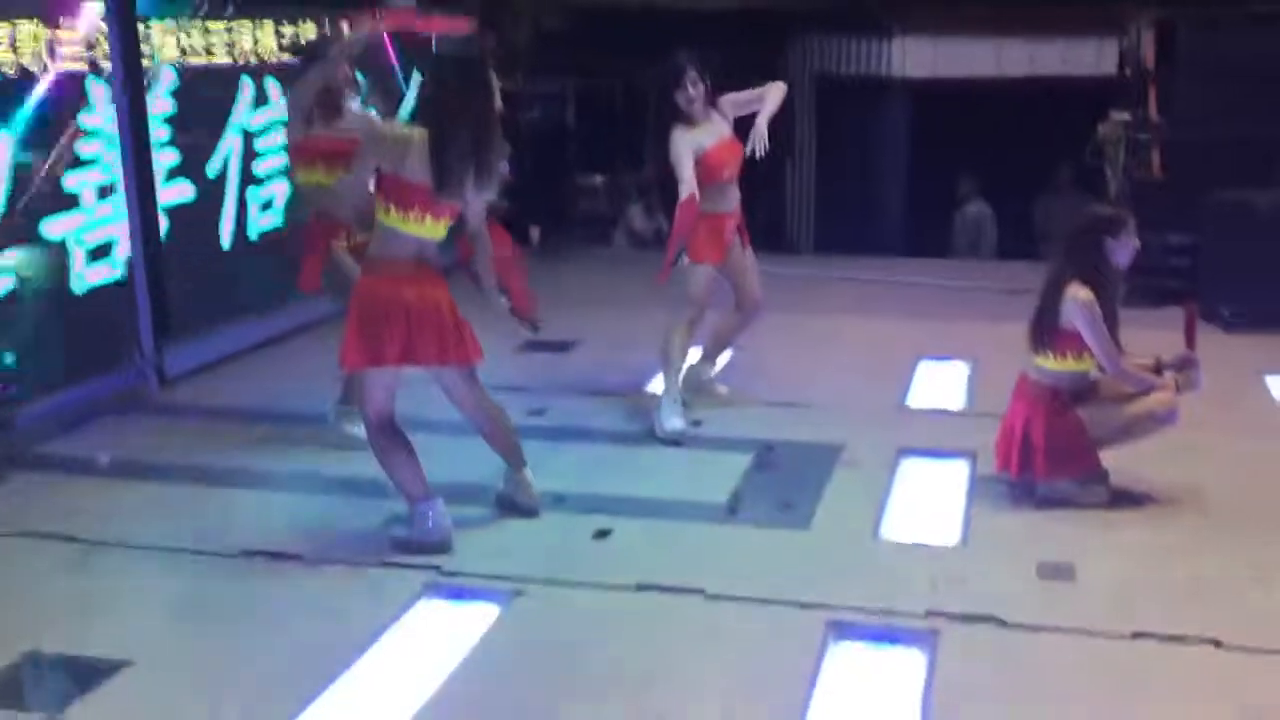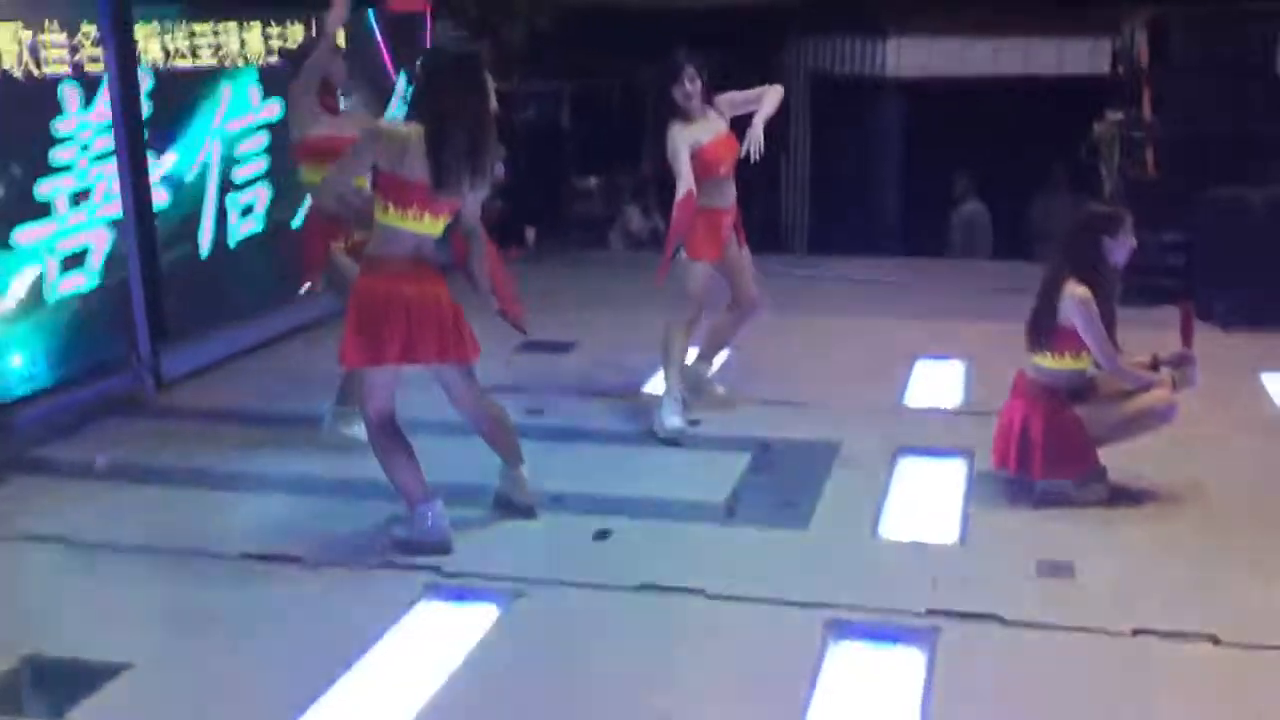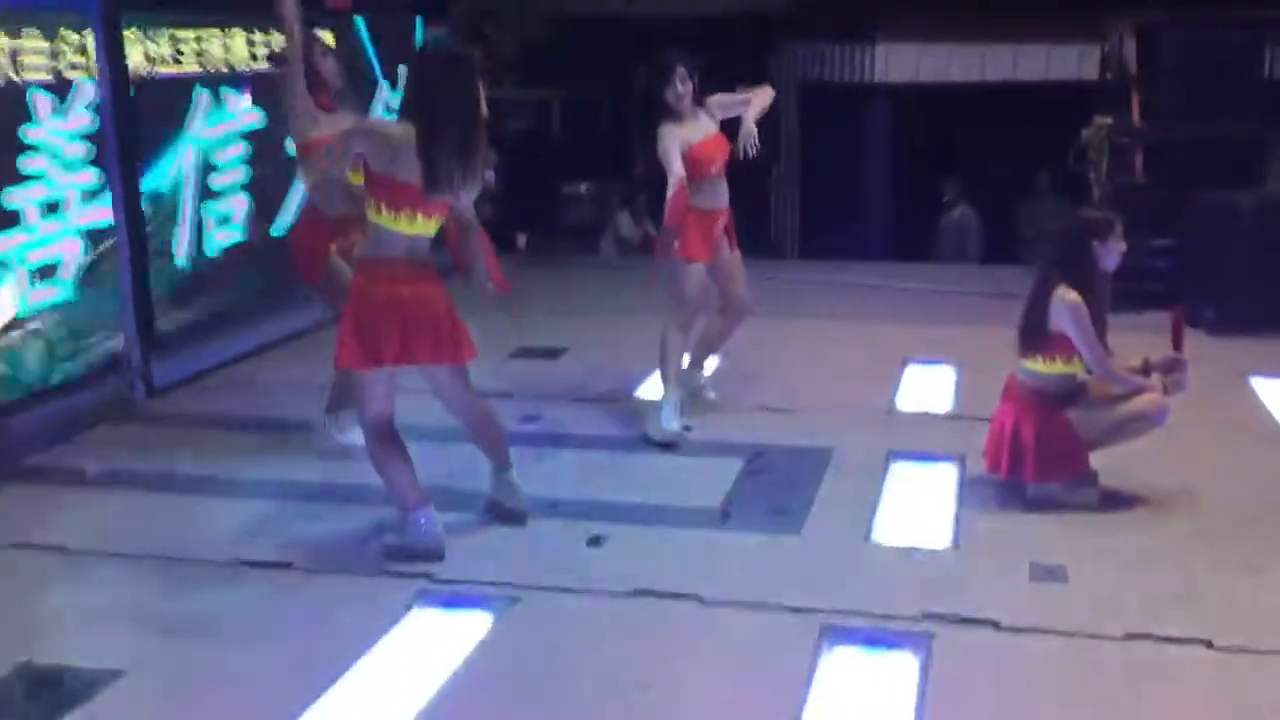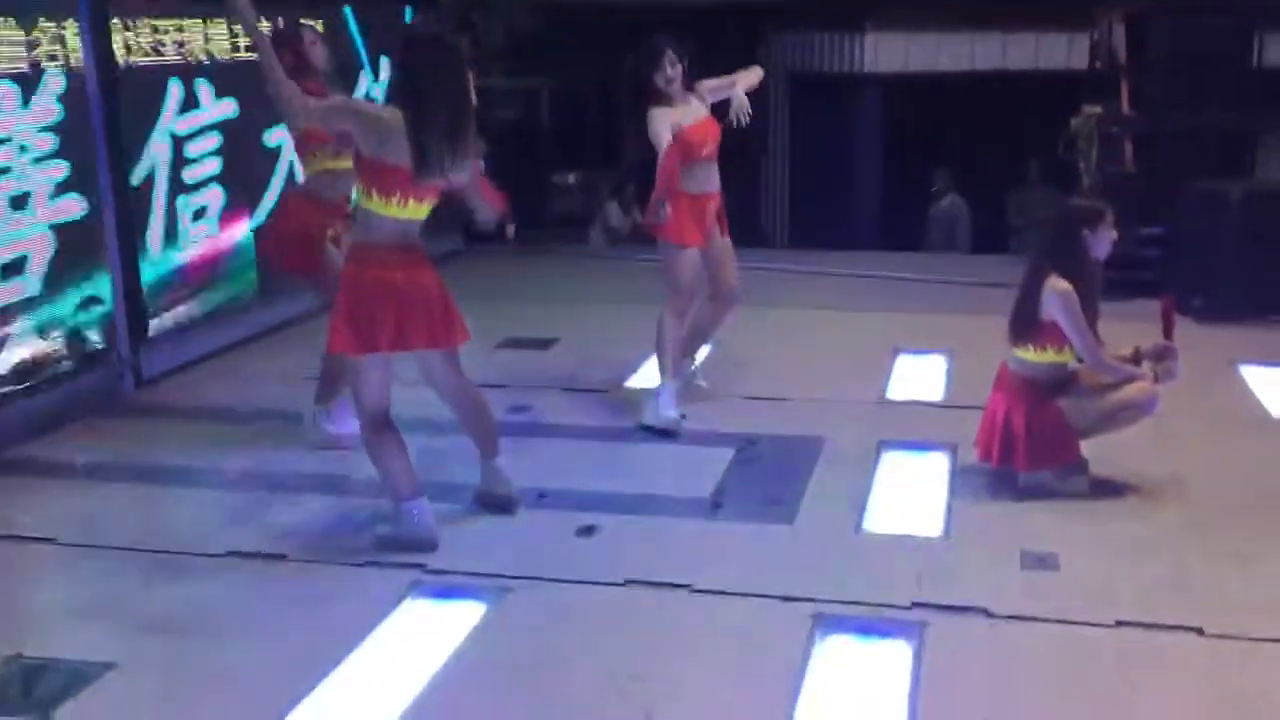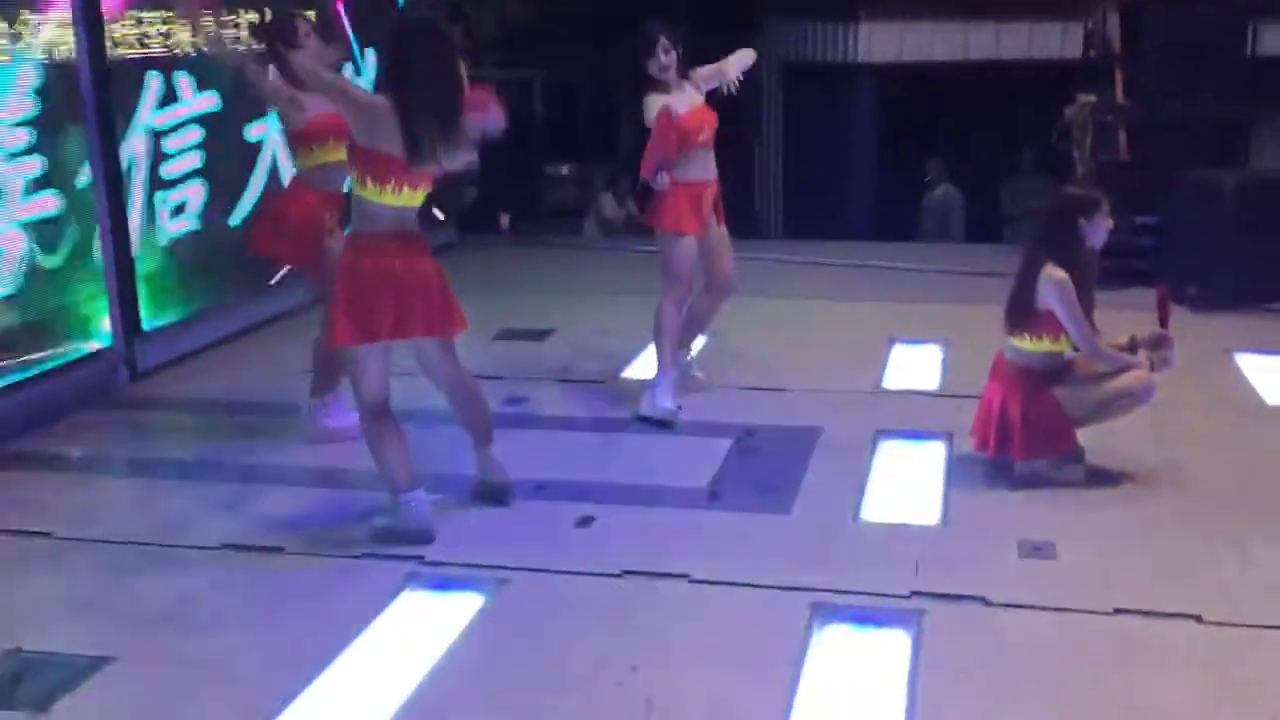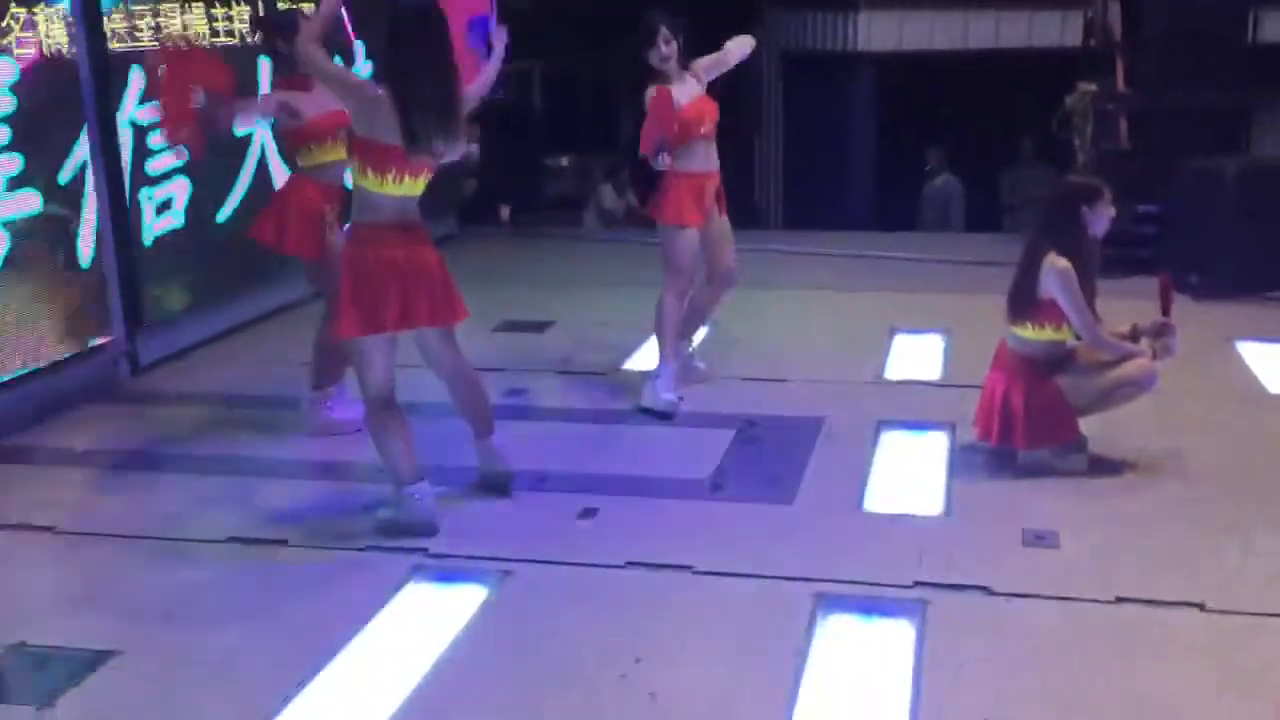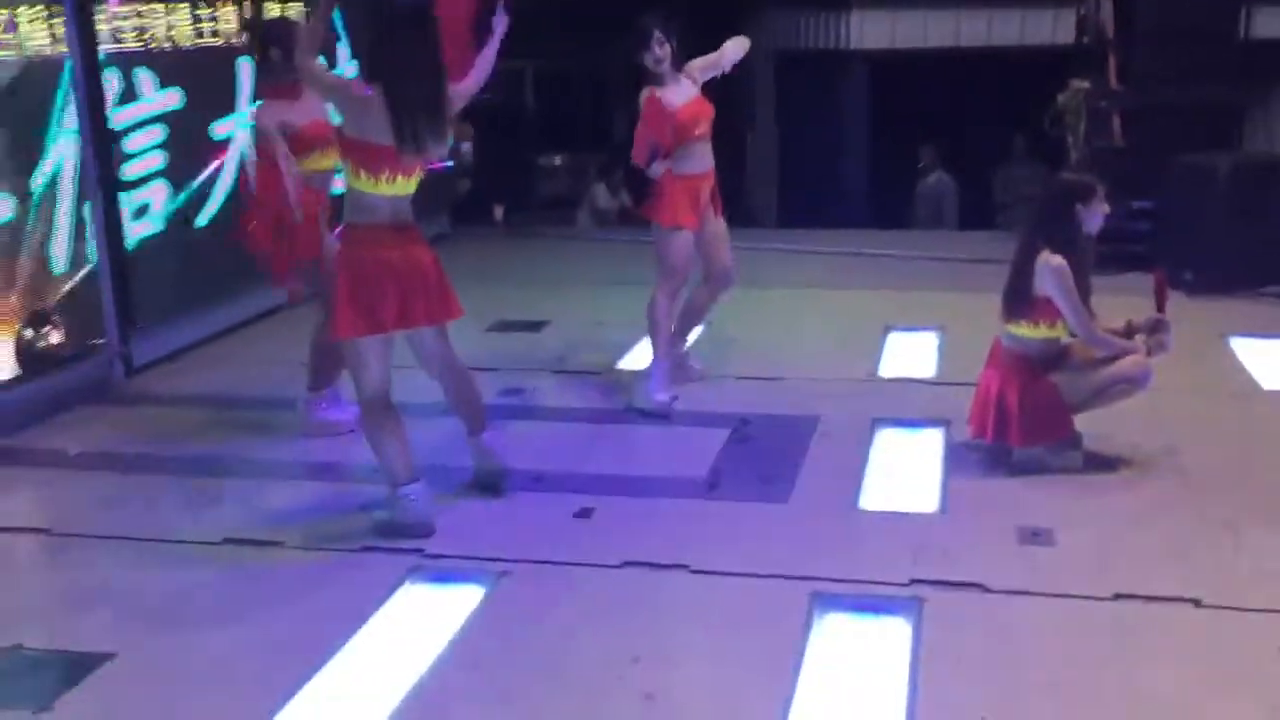
dt=0.1s
person 1, frame 1
left shoulder: (388, 139)
right shoulder: (477, 164)
left elbow: (341, 199)
right elbow: (479, 234)
right wrist: (492, 291)
left hip: (382, 290)
right hip: (431, 292)
left knee: (378, 415)
right knee: (470, 396)
left ankle: (429, 516)
right ankle: (520, 482)
person 1, frame 2
left shoulder: (385, 137)
right shoulder: (472, 161)
left elbow: (329, 194)
right elbow: (473, 232)
right wrist: (488, 292)
left hip: (381, 288)
right hip: (430, 289)
left knee: (379, 416)
right knee: (469, 394)
left ankle: (428, 517)
right ankle: (517, 482)
person 1, frame 3
left shoulder: (377, 138)
right shoulder: (467, 160)
right elbow: (469, 227)
right wrist: (488, 273)
left hip: (377, 291)
right hip: (429, 290)
left knee: (375, 416)
right knee: (461, 396)
left ankle: (422, 525)
right ankle: (508, 490)
person 1, frame 4
left shoulder: (367, 120)
right shoulder: (457, 140)
left elbow: (294, 104)
right elbow: (470, 190)
right wrist: (484, 207)
left hip: (370, 274)
right hip: (418, 275)
left knee: (373, 407)
right knee: (454, 382)
left ankle: (413, 515)
right ankle: (495, 477)
person 1, frame 5
left shoulder: (366, 108)
right shoulder: (451, 121)
left elbow: (298, 62)
right elbow: (472, 141)
left hip: (366, 264)
right hip: (416, 262)
left knee: (372, 398)
right knee: (449, 372)
left ankle: (411, 507)
right ankle: (491, 468)
person 1, frame 6
left shoulder: (366, 98)
right shoulder: (449, 108)
left elbow: (305, 44)
right elbow: (481, 84)
right wrist: (498, 46)
left hip: (370, 255)
right hip: (418, 251)
left knee: (378, 390)
right knee: (450, 362)
left ankle: (415, 500)
right ankle: (492, 458)
person 1, frame 7
left shoulder: (354, 98)
right shoulder: (441, 105)
left elbow: (303, 55)
right elbow: (473, 80)
left hip: (364, 254)
right hip: (412, 251)
left knee: (373, 389)
right knee: (442, 359)
left ankle: (411, 501)
right ankle: (486, 455)
person 2, frame 1
left shoulder: (360, 119)
right shoulder: (302, 110)
right elbow: (328, 65)
right wrist: (362, 34)
left hip: (360, 227)
right hip: (324, 232)
left ankle: (354, 403)
right ankle: (347, 412)
person 2, frame 2
left shoulder: (357, 118)
right shoulder: (302, 107)
right elbow: (315, 61)
left hip: (359, 225)
right hip: (329, 231)
left ankle: (351, 403)
right ankle: (343, 413)
person 2, frame 3
left shoulder: (350, 117)
right shoulder: (300, 111)
right elbow: (293, 63)
left hip: (351, 229)
right hip: (325, 234)
left ankle: (343, 409)
right ankle: (337, 419)
person 2, frame 4
left shoulder: (333, 100)
right shoulder: (292, 100)
right elbow: (269, 57)
left hip: (335, 215)
right hip: (311, 217)
left ankle: (333, 401)
right ankle: (324, 413)
person 2, frame 5
right shoulder: (286, 95)
right elbow: (248, 69)
right wrist: (219, 40)
left hip: (326, 206)
right hip: (306, 209)
left ankle: (328, 395)
right ankle: (322, 407)
person 2, frame 6
left shoulder: (321, 85)
right shoulder: (284, 99)
right elbow: (258, 108)
right wrist: (234, 114)
left hip: (325, 202)
right hip: (308, 204)
left ankle: (328, 391)
right ankle: (322, 402)
person 2, frame 7
left shoulder: (310, 90)
right shoulder: (267, 112)
right elbow: (280, 157)
right wrist: (289, 199)
left hip: (316, 210)
right hip: (298, 214)
left ankle: (324, 392)
right ankle: (317, 403)
person 3, frame 1
left shoulder: (725, 109)
right shoulder: (681, 137)
left elbow: (778, 88)
right elbow: (687, 187)
left wrist: (762, 121)
right wrist: (680, 236)
left hip: (732, 223)
right hip: (704, 227)
left knee: (751, 302)
right knee: (691, 311)
left ankle: (701, 369)
right ankle: (670, 401)
person 3, frame 2
left shoulder: (721, 107)
right shoulder: (678, 132)
left elbow: (775, 91)
right elbow: (685, 182)
left wrist: (758, 123)
right wrist: (678, 233)
left hip: (729, 220)
right hip: (702, 224)
left knee: (747, 300)
right knee: (689, 309)
left ankle: (698, 369)
right ankle: (671, 400)
person 3, frame 3
left shoulder: (712, 109)
right shoulder: (669, 132)
left elbow: (766, 93)
right elbow: (676, 180)
left wrist: (750, 115)
right wrist: (669, 228)
left hip: (720, 223)
right hip: (692, 225)
left knee: (737, 305)
right knee: (684, 313)
left ankle: (692, 375)
right ankle: (669, 406)
person 3, frame 4
left shoulder: (702, 94)
right shoulder: (659, 115)
left elbow: (756, 73)
right elbow: (667, 159)
left wrist: (739, 88)
right wrist: (661, 198)
left hip: (712, 208)
right hip: (684, 211)
left knee: (727, 291)
right knee: (680, 300)
left ankle: (682, 363)
right ankle: (666, 393)
person 3, frame 5
left shoulder: (697, 81)
right shoulder: (655, 103)
left elbow: (749, 55)
right elbow: (660, 144)
left wrist: (735, 61)
right wrist: (657, 172)
left hip: (709, 196)
right hip: (679, 199)
left knee: (722, 282)
right knee: (677, 289)
left ankle: (680, 354)
right ankle: (663, 384)
person 3, frame 6
left shoulder: (698, 72)
right shoulder: (657, 93)
left elbow: (748, 43)
right elbow: (661, 131)
left wrist: (735, 46)
right wrist: (659, 154)
left hip: (711, 188)
right hip: (681, 190)
left knee: (724, 273)
right knee: (679, 281)
left ankle: (682, 345)
right ankle: (664, 375)
person 3, frame 7
left shoulder: (692, 73)
right shoulder: (651, 96)
left elbow: (742, 43)
right elbow: (654, 136)
left wrist: (730, 51)
right wrist: (653, 161)
left hip: (706, 189)
right hip: (676, 192)
left knee: (721, 274)
right knee: (671, 281)
left ankle: (674, 344)
right ankle: (657, 375)
person 4, frame 1
left shoulder: (1083, 287)
right shoulder: (1080, 297)
left elbow: (1109, 364)
right elbow: (1116, 370)
left wrist: (1160, 366)
right wrist: (1172, 384)
left hip: (1059, 399)
right hip: (1049, 412)
right knee: (1164, 406)
left ankle: (1073, 458)
right ankle: (1063, 473)
person 4, frame 2
left shoulder: (1076, 285)
right shoulder: (1078, 295)
left elbow: (1106, 361)
right elbow: (1113, 368)
left wrist: (1157, 363)
right wrist: (1169, 381)
left hip: (1056, 397)
right hip: (1046, 410)
right knee: (1163, 403)
left ankle: (1069, 455)
right ankle: (1061, 471)
person 4, frame 3
left shoulder: (1063, 290)
right shoulder: (1068, 300)
left elbow: (1097, 366)
right elbow: (1104, 372)
left wrist: (1147, 367)
right wrist: (1159, 386)
left hip: (1045, 402)
right hip: (1037, 415)
right knee: (1154, 407)
left ankle: (1063, 460)
right ankle: (1053, 476)
person 4, frame 4
left shoulder: (1055, 280)
right shoulder: (1059, 289)
left elbow: (1087, 354)
right elbow: (1095, 362)
left wrist: (1138, 355)
right wrist: (1150, 374)
left hip: (1037, 391)
right hip: (1029, 403)
right knee: (1144, 395)
left ankle: (1051, 449)
right ankle: (1044, 465)
person 4, frame 5
left shoulder: (1050, 268)
right shoulder: (1056, 278)
left elbow: (1085, 343)
right elbow: (1092, 351)
left wrist: (1134, 344)
right wrist: (1146, 362)
left hip: (1032, 380)
right hip: (1025, 393)
left knee: (1127, 368)
right knee: (1141, 384)
left ankle: (1049, 436)
right ankle: (1040, 454)
person 4, frame 6
left shoulder: (1052, 257)
right shoulder: (1058, 267)
left elbow: (1087, 331)
right elbow: (1094, 340)
left wrist: (1137, 333)
right wrist: (1148, 351)
left hip: (1035, 369)
right hip: (1027, 382)
right knee: (1144, 372)
left ankle: (1050, 426)
right ankle: (1044, 445)
person 4, frame 7
left shoulder: (1046, 254)
right shoulder: (1053, 265)
left elbow: (1081, 329)
right elbow: (1089, 337)
left wrist: (1131, 329)
right wrist: (1142, 346)
left hip: (1028, 366)
right hip: (1022, 380)
right knee: (1138, 369)
left ankle: (1045, 423)
right ankle: (1039, 439)
